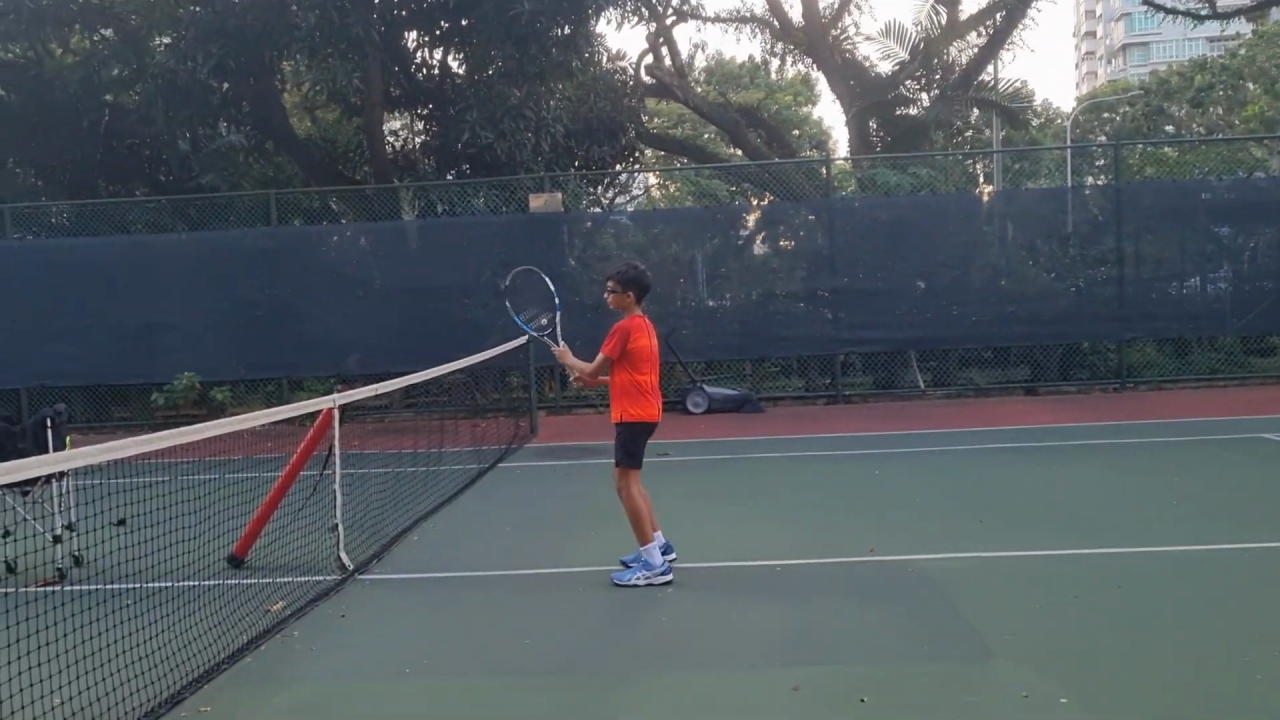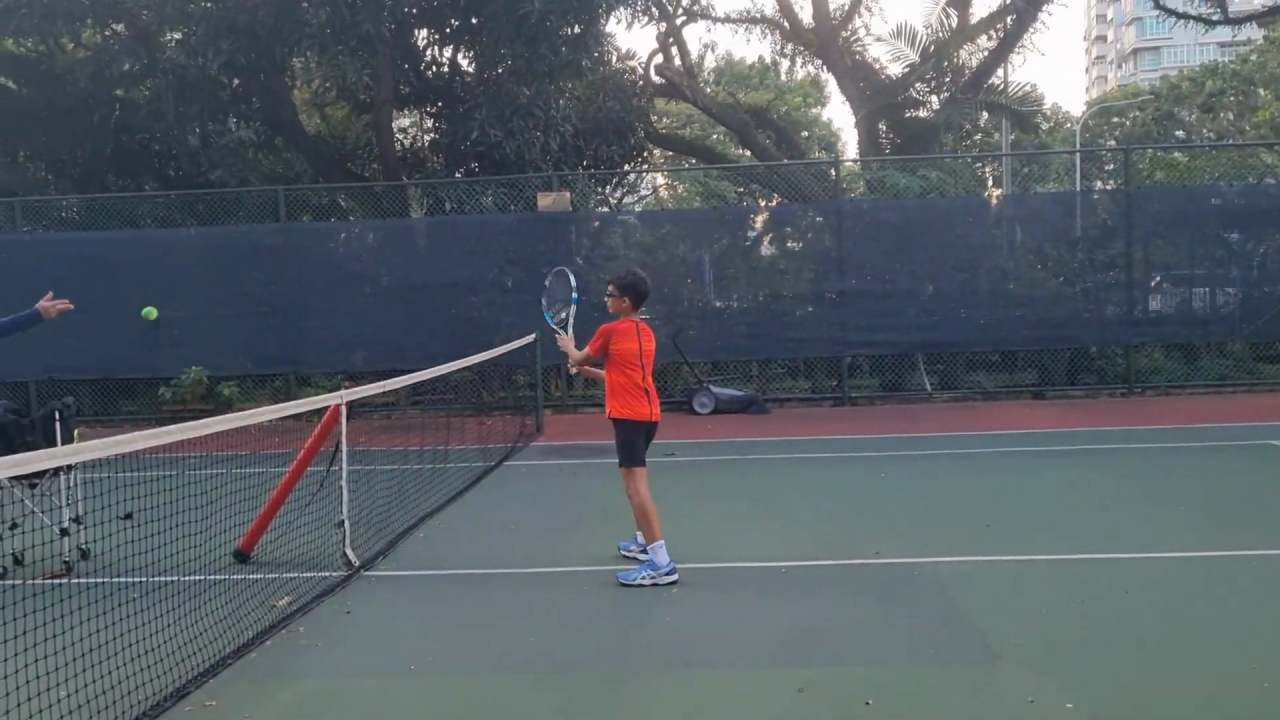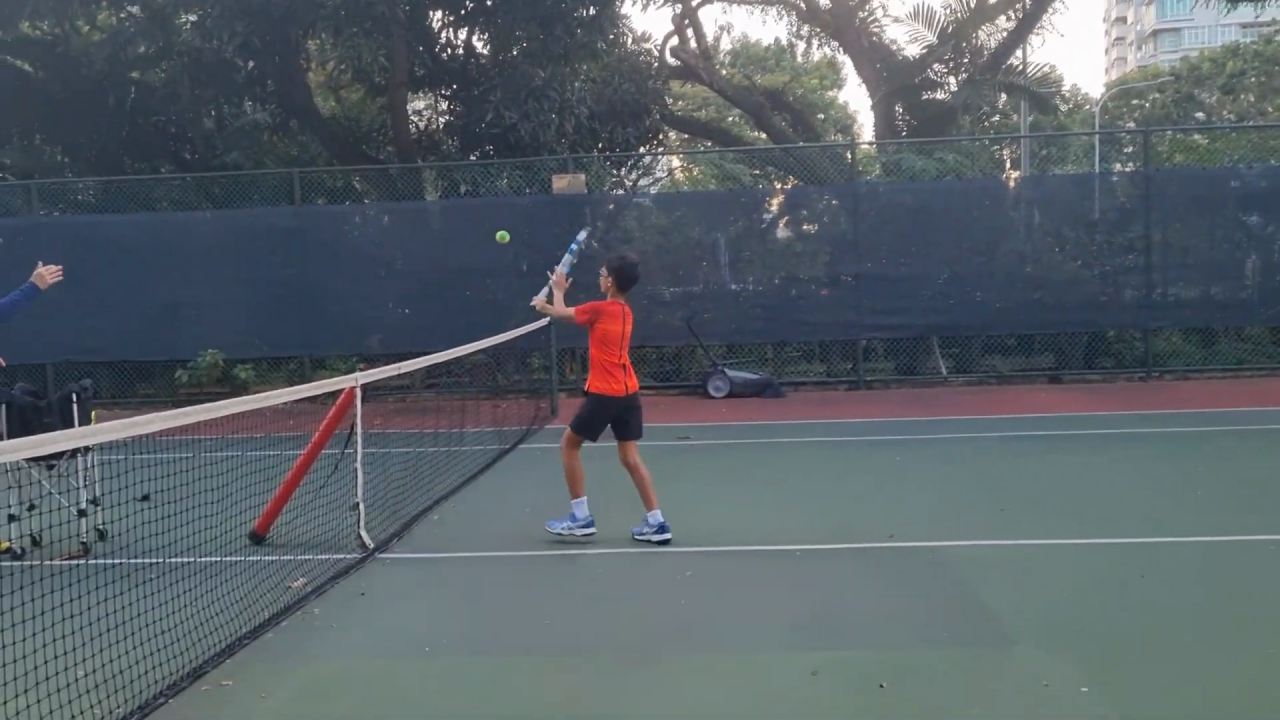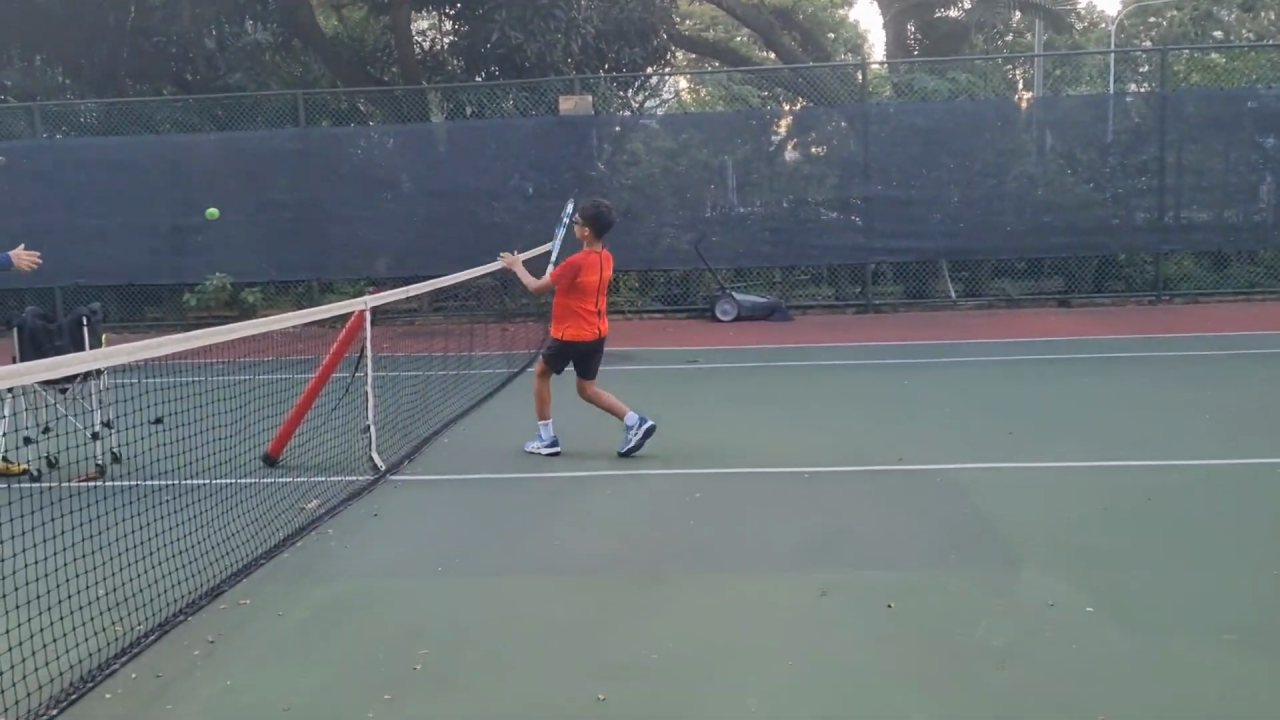
dt=0.4s
person 1, frame 1
left shoulder: (624, 328)
right shoulder: (645, 326)
left elbow: (592, 370)
left wrist: (567, 359)
right wrist: (594, 381)
left hip: (633, 415)
right hip: (647, 412)
left knee: (626, 485)
right knee: (628, 480)
left ankle: (654, 564)
right ankle: (658, 544)
person 1, frame 2
left shoulder: (609, 331)
right shoulder: (646, 332)
left elbow: (579, 359)
left wrist: (568, 345)
right wrist: (595, 373)
left hip: (628, 415)
right hip: (648, 413)
left knee: (636, 485)
right knee: (633, 476)
left ankle: (660, 563)
right ankle: (645, 541)
person 1, frame 3
left shoulder: (599, 309)
right shoulder: (625, 312)
left elbow: (561, 312)
left wrist: (559, 289)
right wrist: (548, 307)
left hip: (603, 392)
right hip: (628, 391)
left knee: (569, 444)
right knee: (630, 456)
left ankle: (581, 516)
right ankle: (656, 523)
person 1, frame 4
left shoulder: (576, 262)
right shoulder: (606, 258)
left elbow: (537, 287)
left wrist: (517, 266)
right wrist: (557, 279)
left hip: (571, 334)
right hip: (597, 332)
left knee: (542, 373)
right knee: (588, 389)
left ankle: (546, 438)
right ankle: (635, 421)
